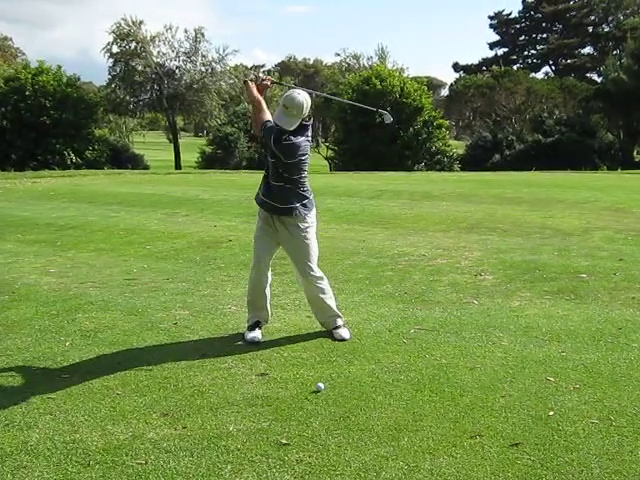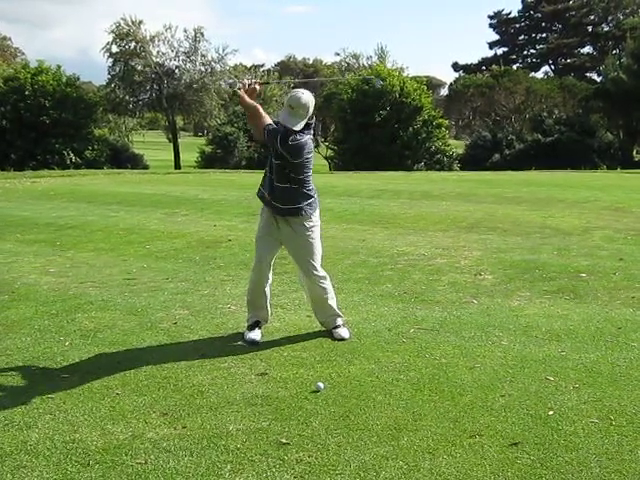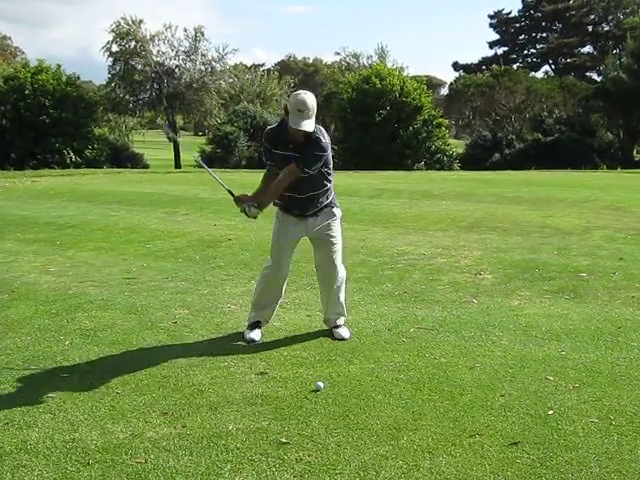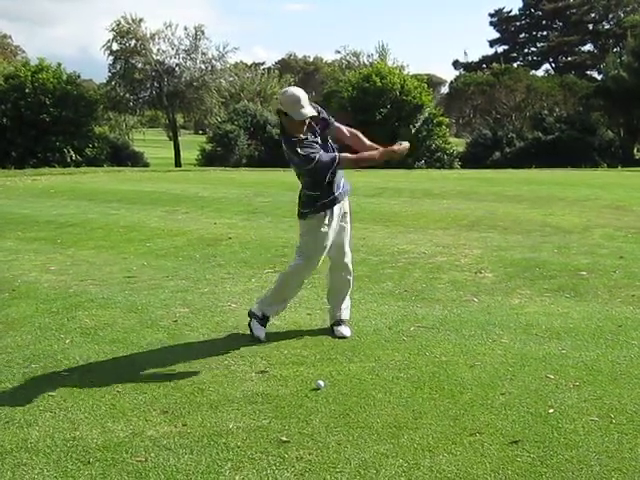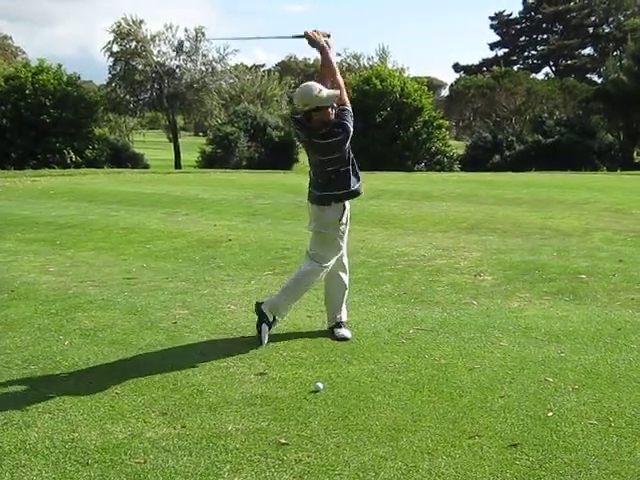
dt=0.2s
person 1, frame 1
left shoulder: (290, 143)
right shoulder: (292, 124)
left elbow: (262, 121)
right elbow: (259, 126)
left wrist: (254, 93)
right wrist: (257, 94)
left hip: (296, 216)
right hip: (269, 212)
left knee: (309, 272)
right knee: (259, 267)
left ankle: (333, 320)
right ankle: (256, 320)
person 1, frame 2
left shoulder: (294, 142)
right shoulder: (288, 126)
left elbow: (261, 128)
right elbow: (260, 131)
left wrist: (244, 99)
right wrist: (250, 99)
left hip: (300, 216)
right hip: (272, 211)
left knee: (312, 272)
right knee: (261, 266)
left ankle: (333, 320)
right ankle: (256, 320)
person 1, frame 3
left shoulder: (319, 142)
right shoulder: (273, 135)
left elbow: (286, 179)
right elbow: (272, 173)
left wrist: (256, 199)
right wrist: (256, 199)
left hip: (323, 213)
right hip: (291, 214)
left knee: (332, 268)
right knee: (276, 268)
left ankle: (335, 319)
right ankle: (257, 319)
person 1, frame 4
left shoulder: (312, 116)
right shoulder: (299, 152)
left elbow: (345, 134)
right elbow: (351, 161)
left wrist: (377, 149)
right wrist: (387, 154)
left hip: (337, 202)
right hip: (318, 211)
left knee: (342, 263)
right knee: (305, 264)
left ankle: (338, 317)
right ankle: (262, 312)
person 1, frame 5
left shoulder: (303, 121)
right shoulder: (339, 130)
left elbow: (327, 85)
right elbow: (338, 86)
left wrist: (322, 50)
right wrist: (324, 49)
left hip: (328, 198)
right hip: (333, 201)
left knee: (338, 263)
right knee: (319, 262)
left ankle: (336, 319)
right ankle: (271, 310)
